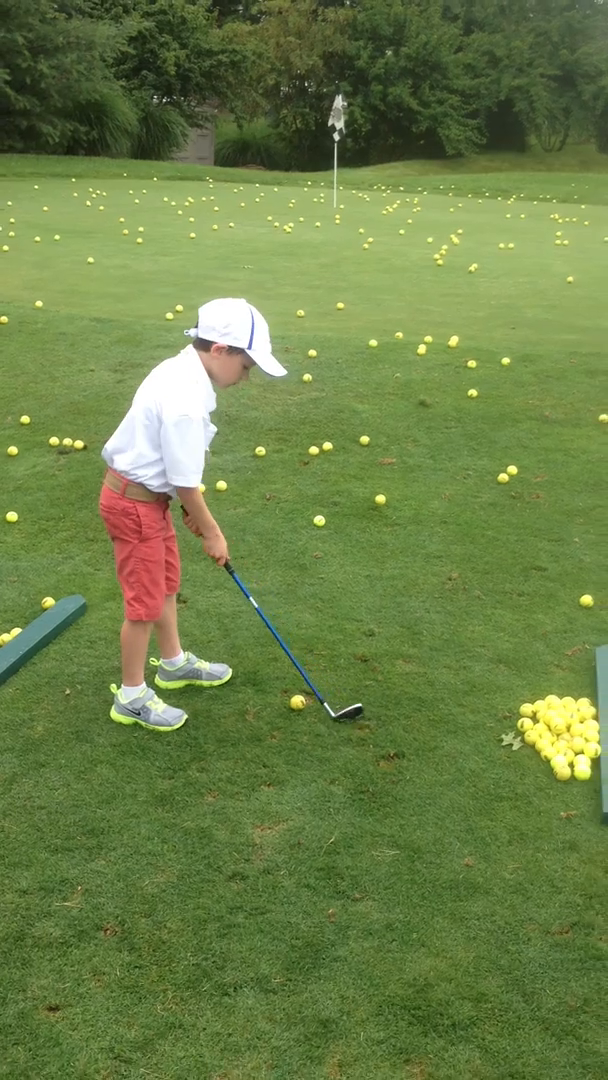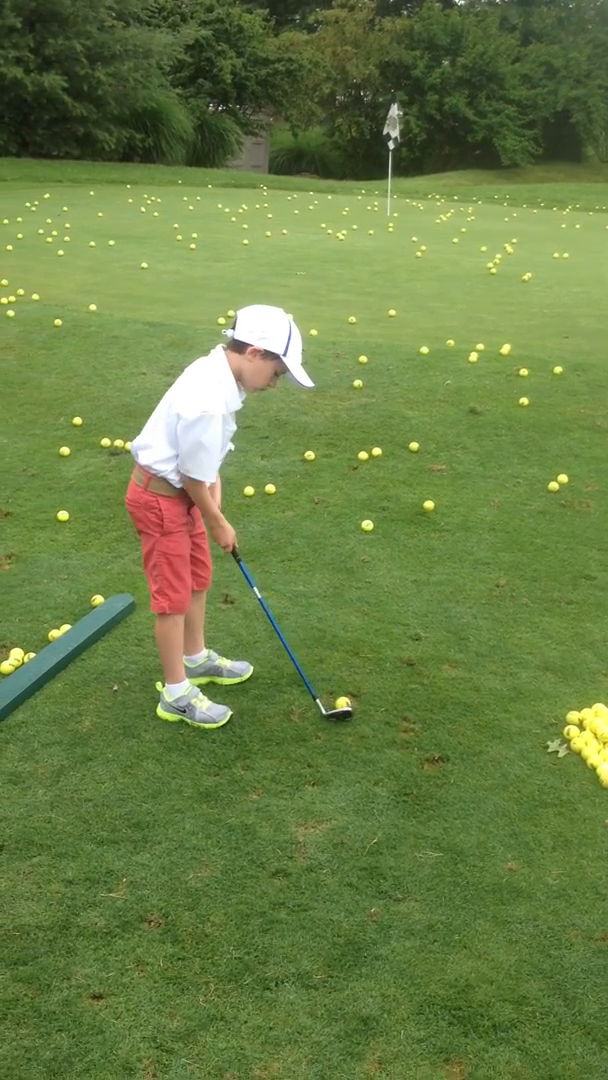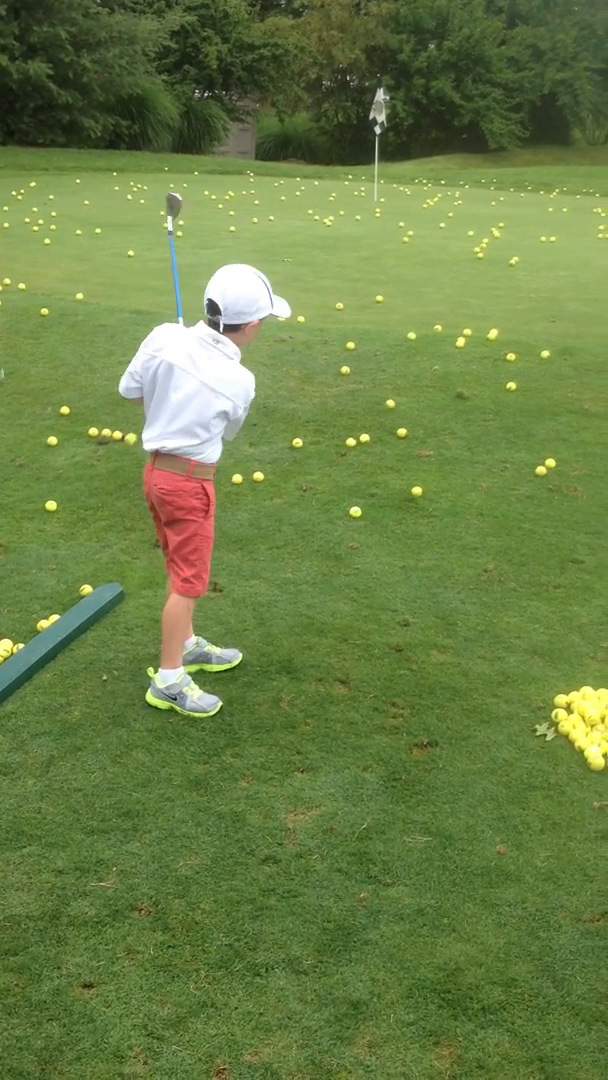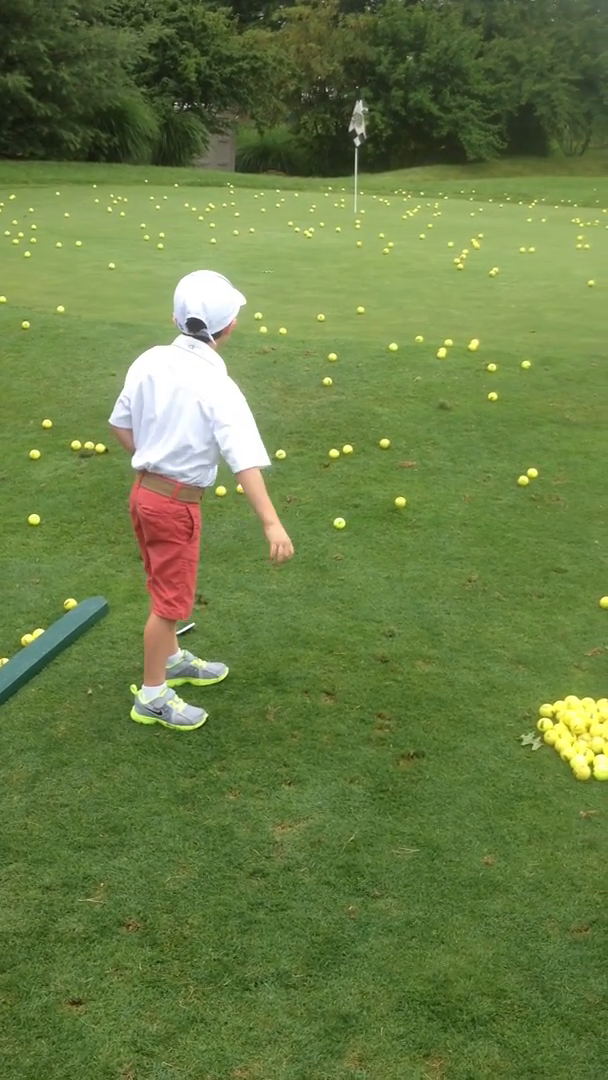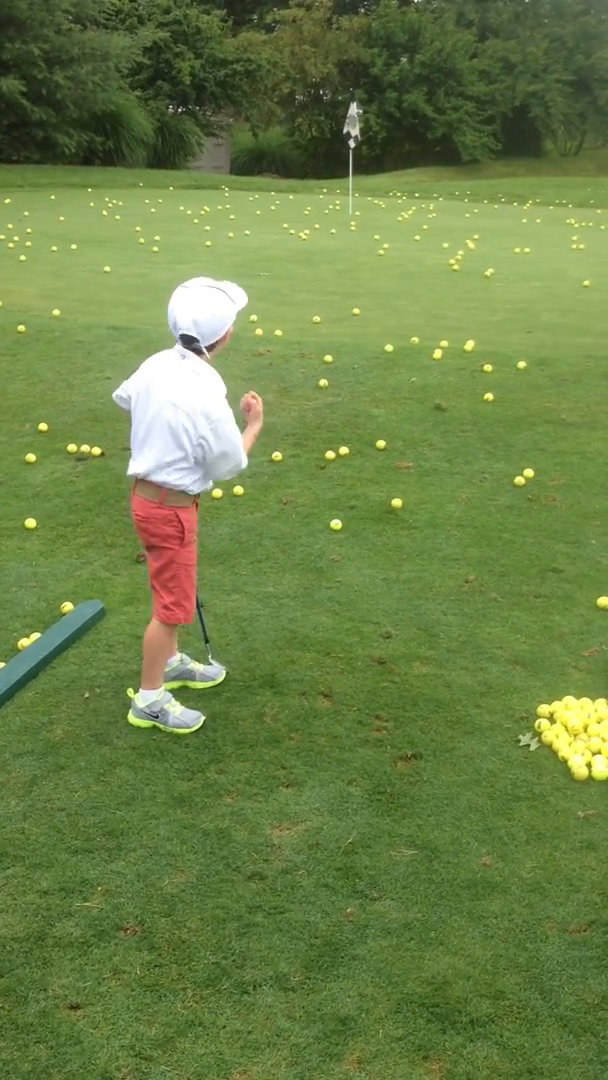
dt=1s
person 1, frame 1
left shoulder: (180, 369)
right shoulder: (185, 401)
right elbow: (185, 482)
left wrist: (194, 511)
right wrist: (212, 534)
left hip: (146, 493)
right hip: (133, 502)
left knee: (165, 583)
right knee: (144, 599)
left ankle: (174, 663)
right ankle: (131, 696)
person 1, frame 2
left shoulder: (215, 371)
right shoulder: (209, 401)
right elbow: (193, 476)
left wrist: (215, 485)
right wrist: (218, 523)
left hip: (178, 490)
right hip: (158, 496)
left knee: (197, 579)
right knee: (172, 594)
left ankle: (196, 658)
right ankle: (176, 693)
person 1, frame 3
left shoulder: (164, 338)
right shoulder: (239, 382)
left elbow: (131, 389)
right elbow: (227, 434)
left hip: (157, 469)
right hip: (190, 482)
left knee: (181, 566)
right knee: (189, 578)
left ankle: (185, 645)
right ankle: (168, 679)
person 1, frame 4
left shoulder: (149, 362)
right shoulder: (216, 387)
left elbow: (121, 426)
right elbow: (244, 460)
right wrist: (271, 523)
left hip: (144, 490)
right hip: (176, 502)
left knee: (164, 587)
right knee: (169, 599)
left ankle: (170, 659)
right ankle: (152, 696)
person 1, frame 5
left shoulder: (158, 365)
right shoulder: (207, 401)
left elbow: (123, 399)
right elbow: (227, 466)
right wrist: (253, 426)
left hip: (149, 494)
right hip: (170, 507)
left knee: (170, 590)
right knee: (172, 603)
left ankle: (168, 661)
right ankle: (148, 698)
